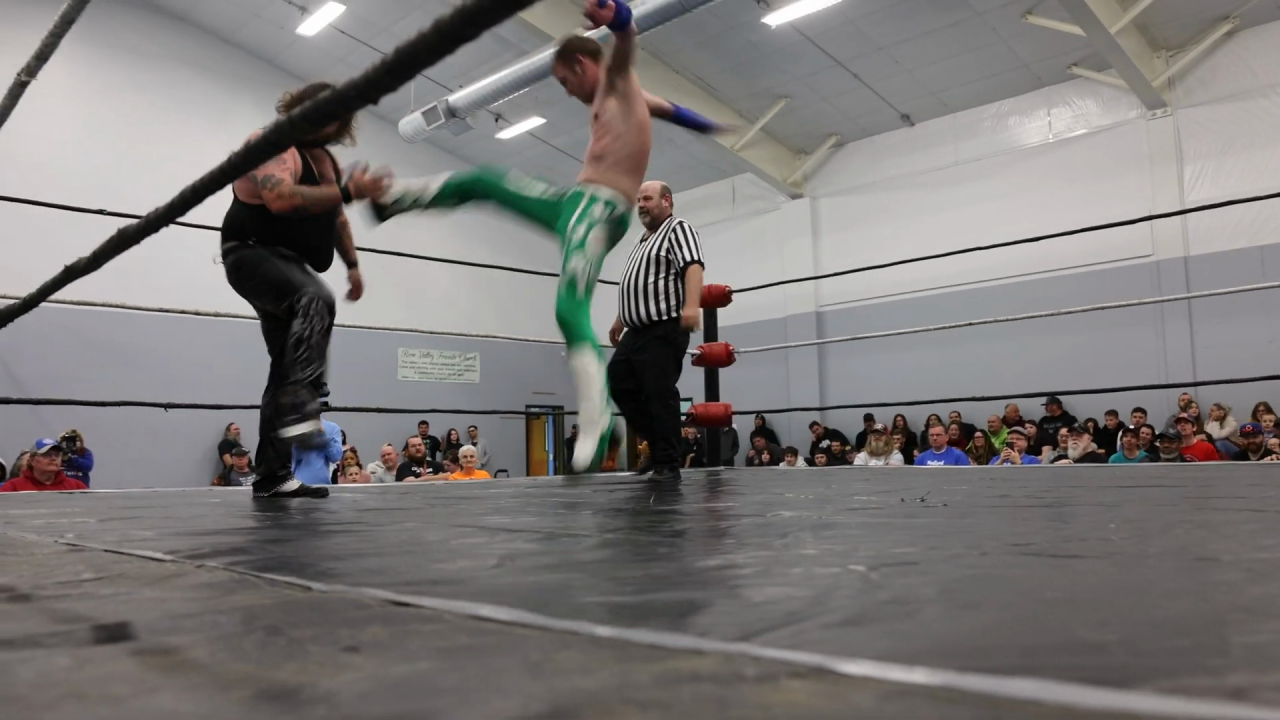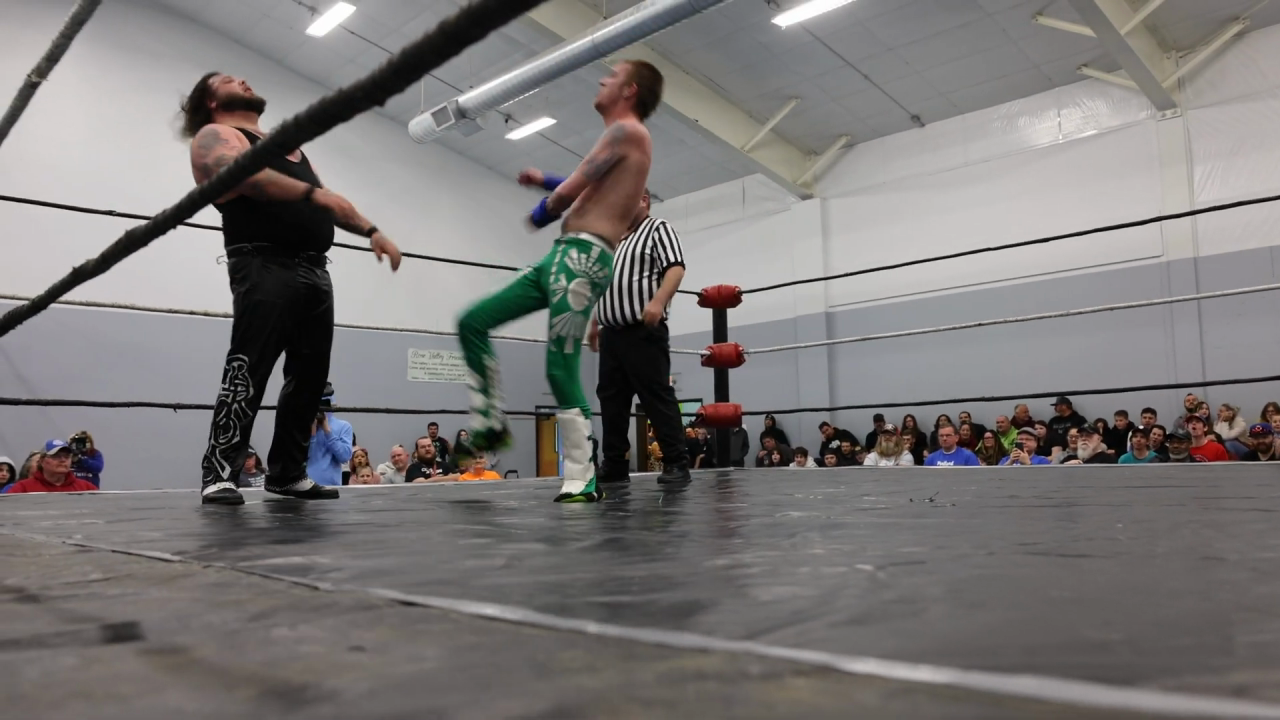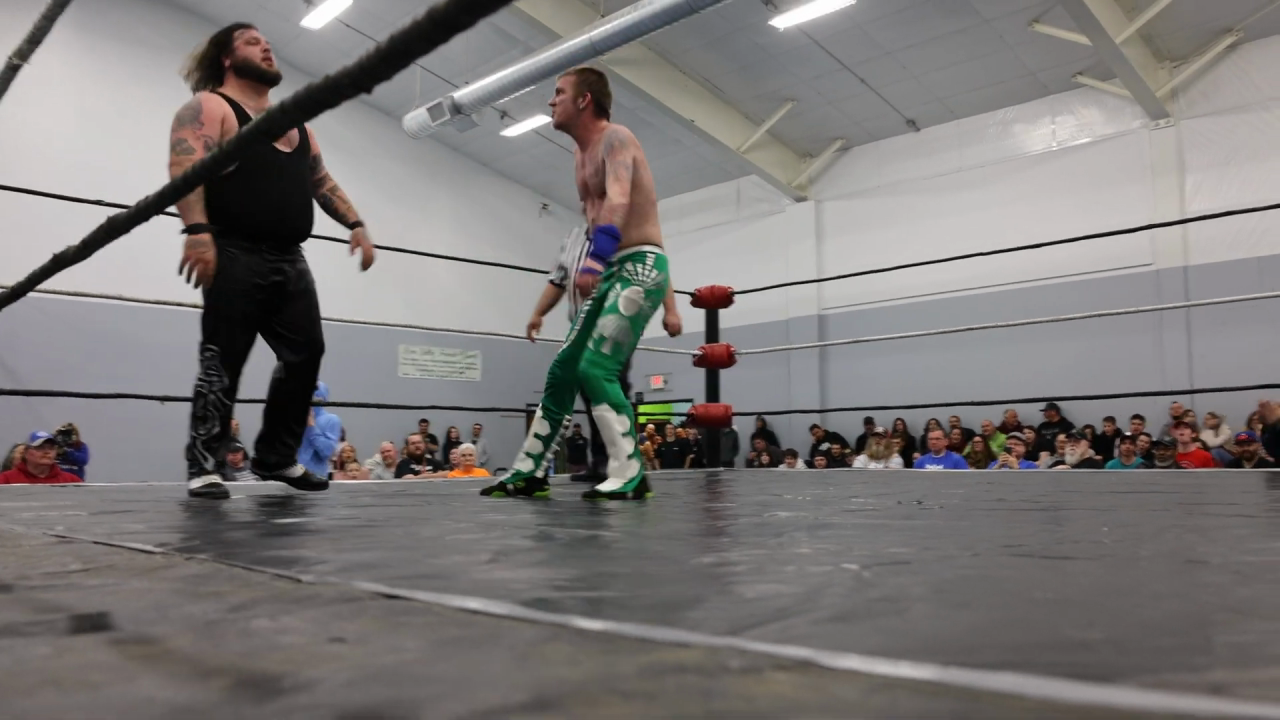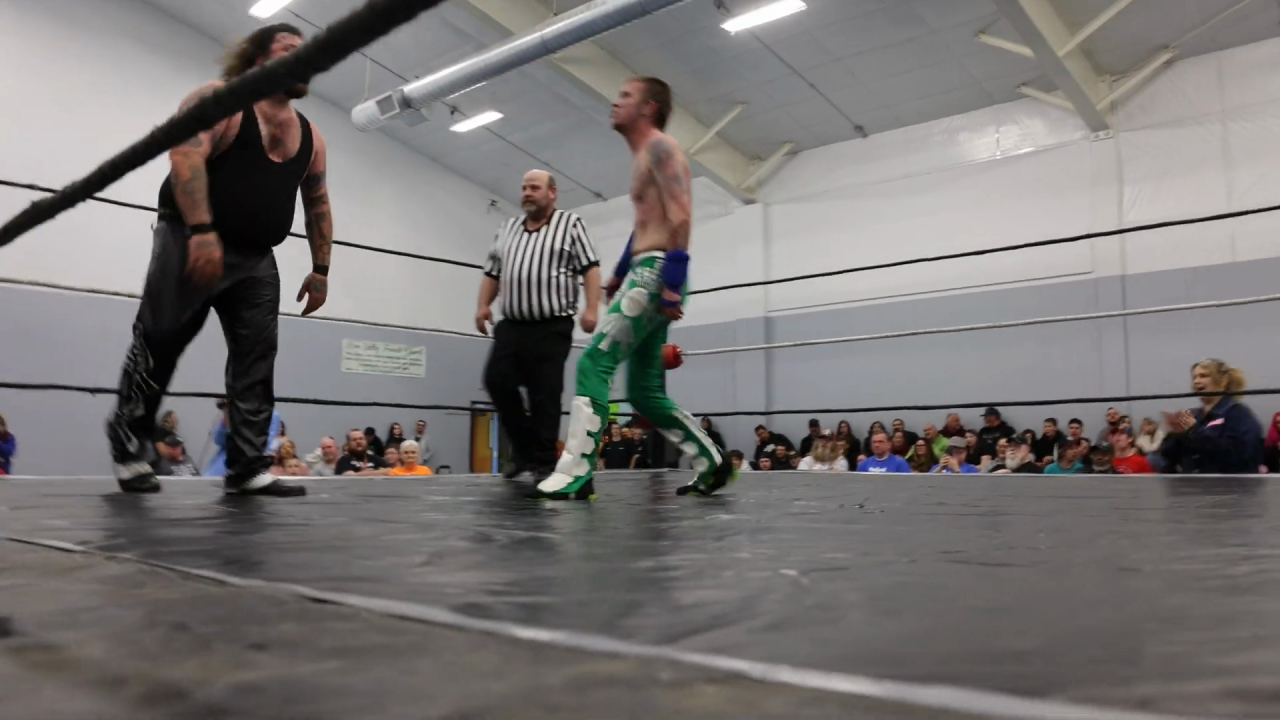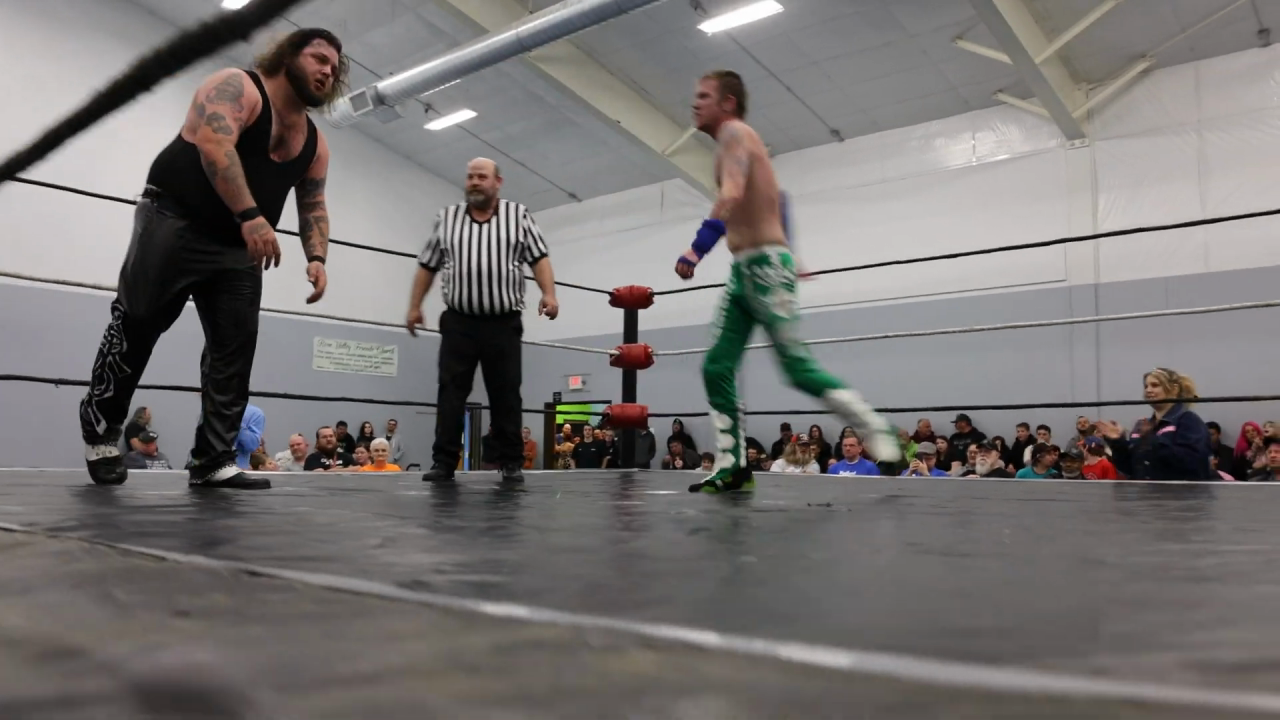
dt=0.4s
person 1, frame 1
left shoulder: (325, 159)
left elbow: (335, 217)
right elbow: (281, 199)
left wrist: (352, 264)
right wrist: (347, 192)
left hip: (292, 264)
right hip: (253, 256)
left knee: (288, 367)
right knee: (316, 300)
left ankle: (273, 475)
right ankle: (298, 415)
person 1, frame 2
right shoulder: (215, 138)
left elbow: (324, 200)
right elbow: (247, 173)
left wrist: (372, 232)
right wrist: (311, 193)
left hip: (313, 269)
right hip: (266, 267)
left knee: (308, 375)
right knee: (250, 365)
left ankle: (287, 472)
right ankle: (219, 473)
person 1, frame 3
left shoulder: (293, 123)
right shoulder: (207, 108)
left elbow: (322, 182)
right elbow: (186, 168)
left wrist: (355, 225)
right wrist: (197, 232)
left hip: (288, 258)
right hip: (236, 256)
left knee: (306, 354)
right knee: (222, 360)
left ankle: (277, 455)
right ankle: (203, 468)
person 1, frame 4
left shoulder: (309, 135)
left elbow: (318, 205)
right elbow: (186, 158)
left wrist: (321, 268)
right wrist: (200, 231)
left hip: (256, 259)
right hip: (195, 245)
left knee: (256, 359)
right knee: (160, 340)
left ankle: (249, 468)
right ankle: (129, 450)
person 1, frame 5
left shoulder: (314, 142)
right shoulder: (236, 87)
left elbow: (314, 208)
right elbow: (214, 144)
left wrist: (316, 259)
right wrist: (251, 217)
left hip: (238, 247)
right hip: (173, 220)
left knee: (235, 348)
right knee: (138, 322)
left ankle: (214, 459)
right ankle: (99, 428)
person 2, frame 1
left shoulder: (616, 78)
right shoulder: (635, 95)
left elbow: (626, 39)
right elbow: (670, 109)
right wrist: (704, 125)
left hip: (597, 208)
right hip: (581, 203)
left knee: (570, 312)
right knee: (484, 182)
left ankle: (594, 426)
right ankle: (391, 198)
person 2, frame 2
left shoulder: (625, 130)
right shoulder: (621, 137)
left elbow: (570, 190)
left wrist: (538, 215)
right wrist: (545, 180)
left hip: (580, 257)
right hip: (564, 257)
left knee: (561, 371)
right knee: (472, 322)
left ankle: (582, 480)
right ankle: (489, 425)
person 2, frame 3
left shoulder: (616, 138)
right shoulder: (584, 153)
left elbow: (618, 203)
left wrist: (593, 262)
right wrist: (595, 265)
left hip: (641, 269)
right hip: (611, 275)
left knee: (595, 369)
right knee: (563, 371)
left ankle: (629, 474)
right ankle: (528, 471)
person 2, frame 4
left shoulder: (660, 146)
right shoulder: (644, 155)
left elbow: (680, 218)
left wrist: (672, 287)
right wrist: (618, 275)
left hip: (656, 275)
right hip: (645, 275)
left knee: (592, 366)
right knee: (645, 390)
left ankle: (575, 473)
right ankle: (711, 464)
person 2, frame 5
left shoulder: (733, 132)
right shoulder: (734, 141)
left elbow: (732, 196)
right elbow: (776, 198)
left wrist: (696, 249)
left hip: (766, 266)
right hip: (745, 270)
left knee: (799, 369)
right knee: (716, 368)
left ankle: (879, 437)
right ankle: (730, 466)
person 3, frame 1
left shoulder: (678, 229)
right shoulder: (642, 239)
left elbow: (694, 267)
left wrist: (692, 304)
right wrist: (619, 320)
left hip: (664, 330)
right hip: (637, 331)
left knee: (660, 394)
right knee: (618, 384)
left ankle: (668, 463)
right ankle: (655, 446)
person 3, frame 2
left shoulder: (657, 230)
right shoulder: (616, 240)
left elbow: (675, 269)
left wrist: (657, 302)
right wrist: (595, 324)
left hip: (644, 331)
right hip: (612, 333)
left knee: (655, 394)
right knee: (611, 398)
left ankle: (676, 464)
right ankle: (614, 464)
person 3, frame 3
left shoulder: (628, 230)
right shoulder: (575, 240)
left elbow: (654, 270)
right elbow: (558, 282)
left wrist: (669, 311)
right wrist: (538, 314)
left hip: (617, 327)
right hip: (583, 330)
left knee: (608, 387)
right knee: (593, 394)
left ankle: (609, 457)
right ankle: (599, 462)
person 3, frame 4
left shoulder: (570, 224)
right shoulder: (507, 229)
left elbow: (591, 268)
right elbow: (492, 273)
left wrist: (591, 307)
right wrist: (483, 305)
left hip: (551, 328)
right hip: (511, 327)
left knee: (544, 396)
right knee: (496, 382)
left ankle: (543, 464)
right ankle: (524, 450)
person 3, frame 5
left shoulder: (518, 215)
right shoulder: (447, 218)
left elbow: (539, 259)
right elbow: (427, 265)
left wrist: (549, 294)
right wrist: (415, 305)
left hip: (504, 323)
right hip: (458, 322)
left knee: (506, 392)
right knee: (451, 390)
left ankle: (511, 462)
right ankle: (444, 462)
